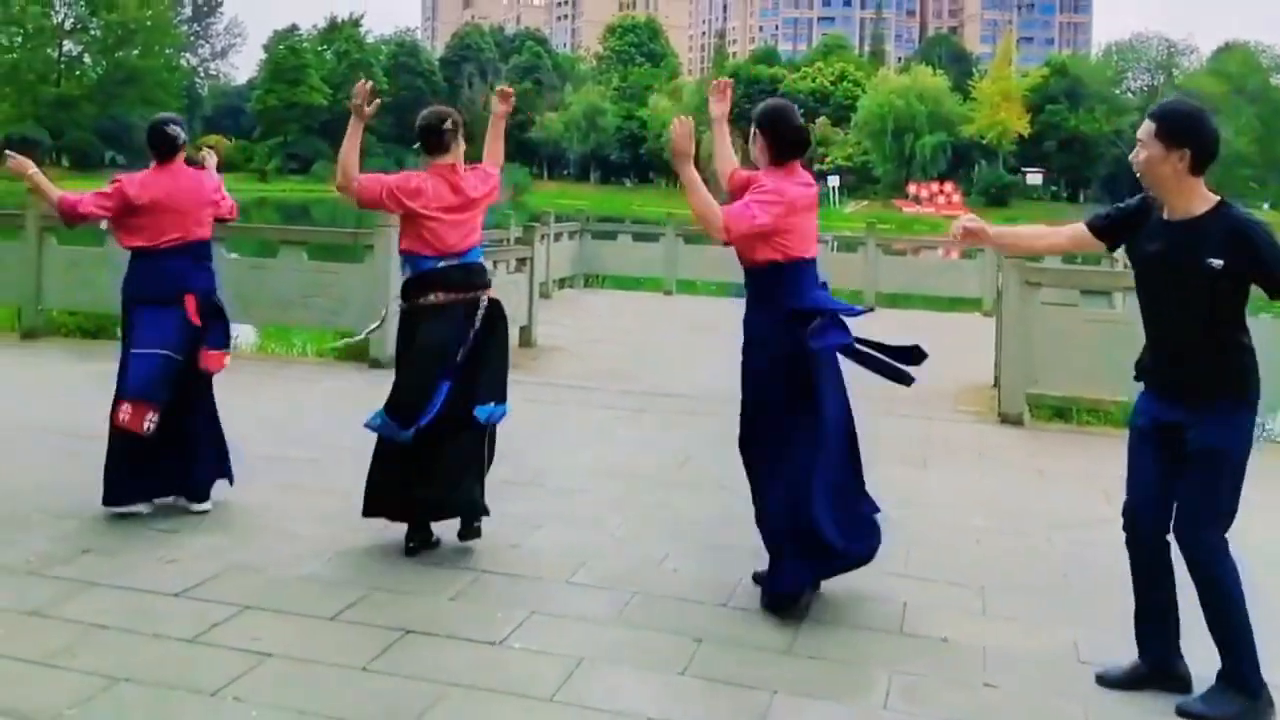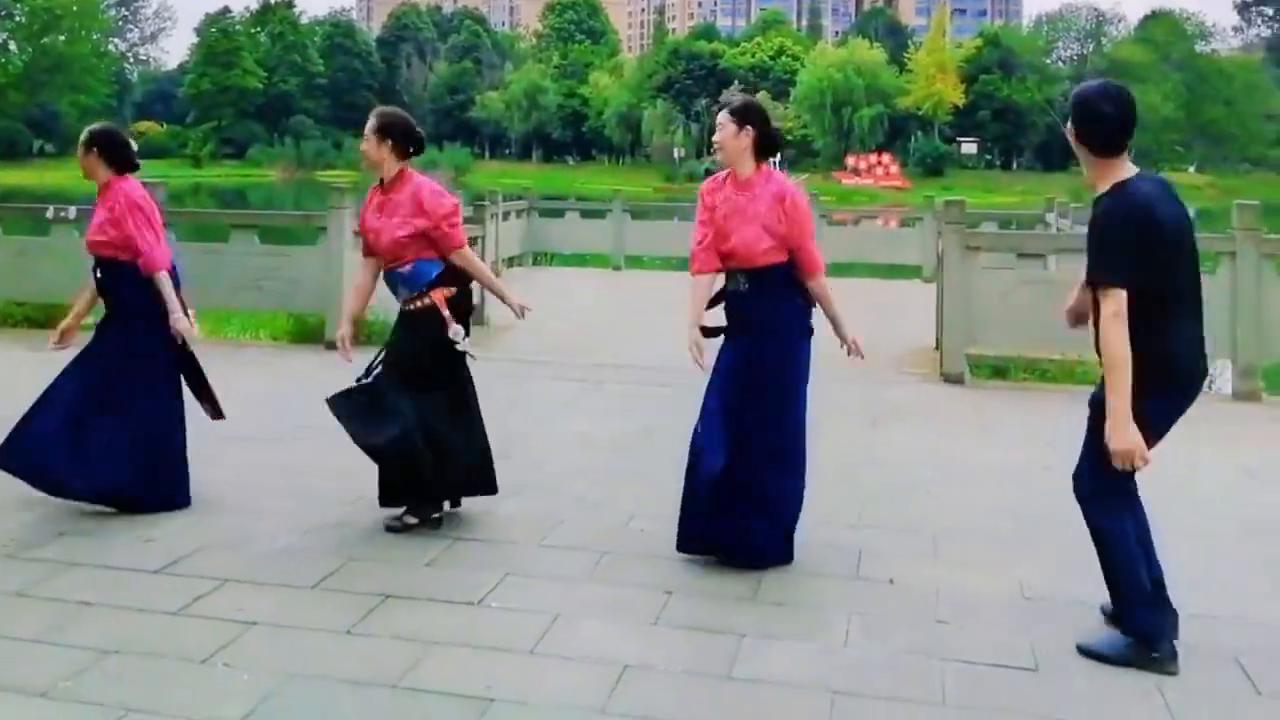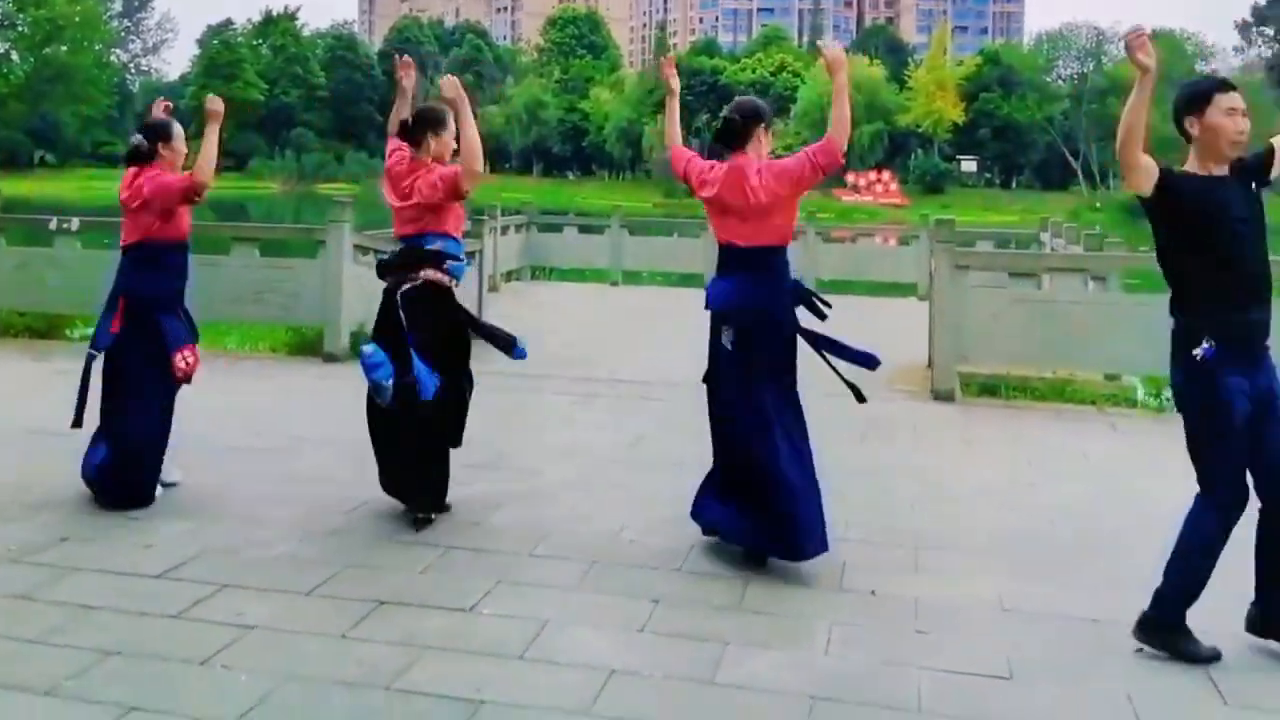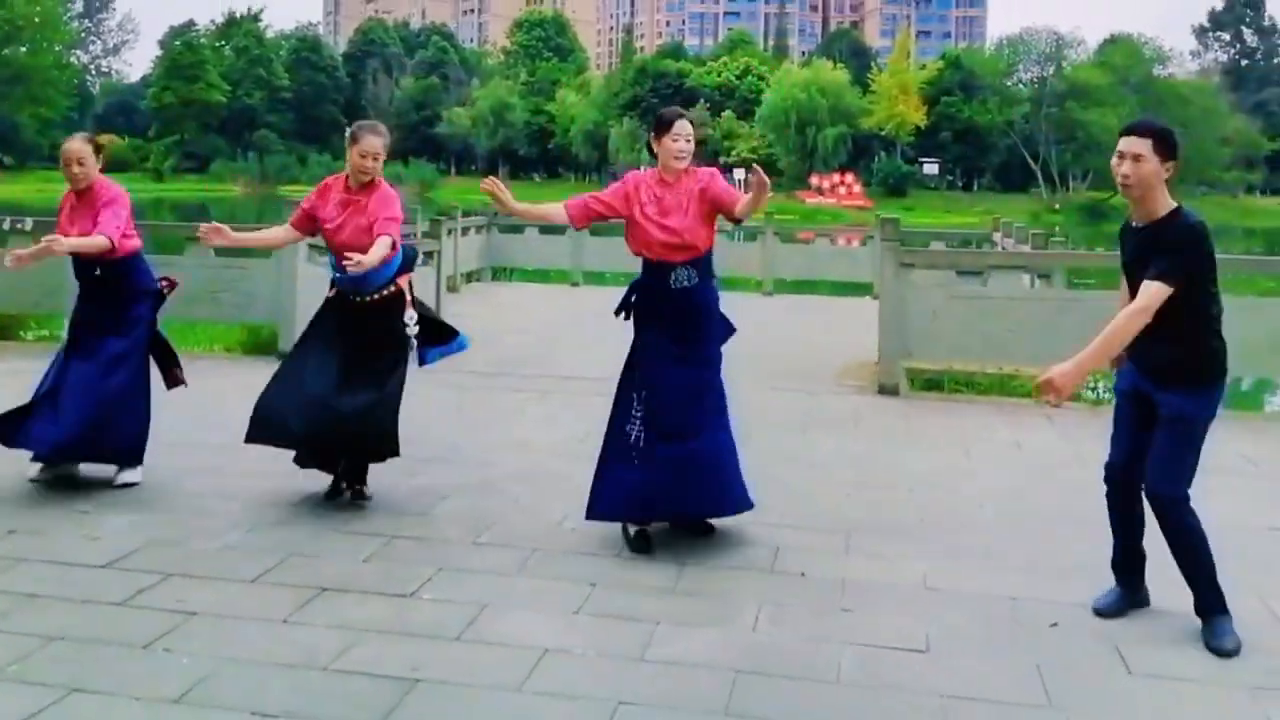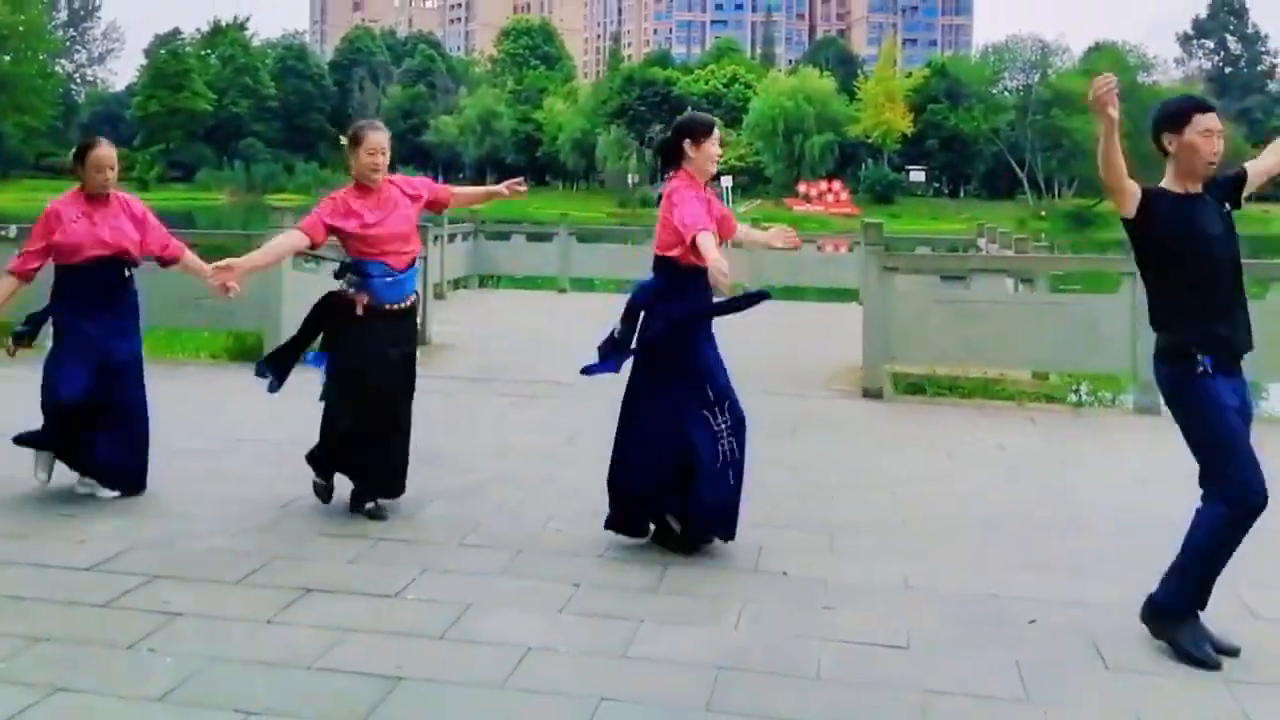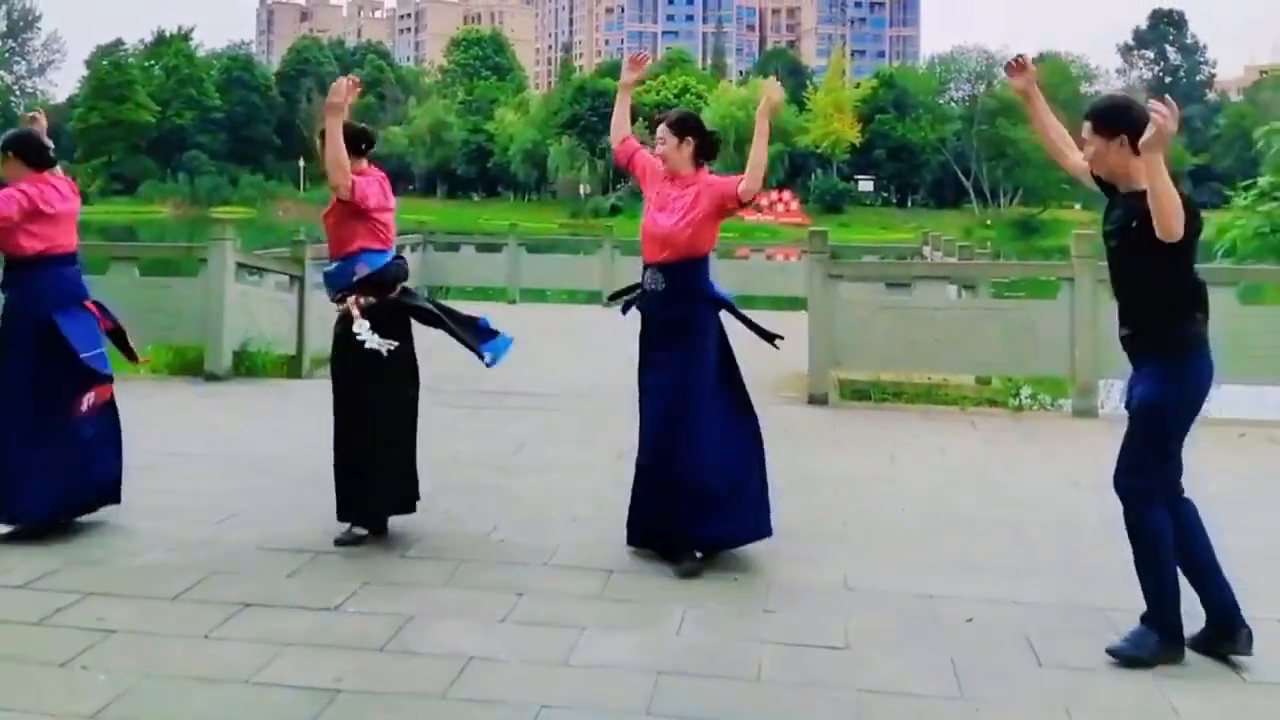
dt=0.7s
person 1, frame 1
right shoulder: (1134, 218)
right elbow: (1060, 239)
right wrist: (991, 234)
left hip: (1220, 406)
right hip: (1160, 397)
left knee: (1200, 536)
right knee: (1143, 523)
right ankle: (1159, 657)
person 1, frame 2
left shoulder: (1119, 213)
right shoulder: (1154, 191)
left elbow: (1115, 318)
left wrist: (1119, 416)
right wrist: (1086, 295)
left hip: (1154, 375)
right hip: (1173, 368)
left knee: (1100, 487)
right knee: (1108, 479)
left ankle: (1148, 637)
right ankle: (1151, 606)
person 1, frame 3
right shoulder: (1170, 192)
right elbow: (1129, 158)
right wrist: (1145, 78)
right hip: (1206, 365)
right knee: (1224, 493)
right ankle: (1162, 621)
person 1, frame 4
left shoulder: (1185, 235)
right shoulder: (1132, 228)
left elbow: (1141, 311)
left wrist: (1079, 368)
right wrist: (1111, 356)
left hip: (1191, 381)
right hip: (1140, 370)
left knee: (1164, 489)
right knee: (1121, 475)
left ankle: (1214, 610)
right ankle: (1130, 583)
person 1, frame 5
left shoulder: (1217, 194)
right shoulder: (1150, 206)
right elbow: (1115, 181)
right wrist: (1108, 122)
left hip: (1223, 369)
right hip: (1192, 368)
left knee: (1226, 493)
left ankle: (1182, 615)
right ankle: (1172, 604)
person 1, frame 6
left shoulder: (1163, 202)
right shoulder: (1126, 193)
left elbow: (1171, 228)
right elbow: (1065, 151)
left wrist: (1158, 153)
right wrist: (1029, 95)
left hip: (1172, 366)
right hip: (1163, 364)
left knee: (1139, 486)
right knee: (1162, 491)
left ankle: (1163, 630)
right ankle: (1224, 622)
person 2, frame 1
left shoulder: (781, 190)
right shoulder: (785, 181)
left elbow: (721, 227)
right elbow: (733, 180)
left wrist: (685, 162)
right wrist: (718, 120)
left hip: (779, 321)
right hip: (805, 318)
left knee: (777, 446)
right knee: (806, 439)
left ankle: (792, 580)
right ankle: (802, 563)
person 2, frame 2
left shoulder: (783, 193)
right shoulder: (712, 191)
left elbow: (810, 269)
right elbow: (703, 263)
left wrist: (840, 327)
right wrist: (693, 325)
left hip: (781, 322)
right hip: (741, 321)
left knee: (770, 432)
right knee: (725, 428)
left ankle: (768, 542)
right ankle: (734, 531)
person 2, frame 3
left shoulder: (709, 176)
right shoulder: (777, 176)
left elbow: (674, 150)
right elbow: (835, 145)
left wrist: (672, 94)
right wrist: (839, 78)
left hip: (733, 302)
right hip: (767, 303)
left knee: (741, 410)
right knee: (768, 417)
left ankle: (731, 519)
right ankle: (776, 531)
person 2, frame 4
left shoulder: (707, 183)
right shoulder: (633, 187)
left elbow: (740, 209)
right elbow: (573, 212)
left wrist: (758, 194)
right wrist: (516, 207)
left hip: (699, 308)
right hip: (656, 309)
left knee: (698, 406)
right knee: (646, 407)
left ankle: (680, 506)
right ankle: (635, 513)
person 2, frame 5
left shoulder: (695, 190)
right shoulder: (683, 193)
left elbow: (727, 226)
right elbow: (695, 227)
left wrist: (767, 236)
right wrist: (711, 257)
left hip: (679, 311)
right hip: (677, 315)
left knee: (666, 414)
right knee: (713, 415)
left ankle: (657, 514)
right ankle: (679, 514)
person 2, frame 6
left shoulder: (710, 190)
right shoulder: (656, 178)
left elbow: (749, 187)
right elbow: (620, 142)
left wrist: (764, 119)
right wrist: (625, 88)
left hip: (690, 319)
right hip: (660, 320)
left knee: (688, 426)
right knee: (661, 425)
left ankle: (697, 537)
right ankle: (672, 530)
person 3, frame 1
left shoulder: (412, 185)
right shoulder: (475, 183)
left elbow: (350, 185)
right elbow: (494, 168)
left wrist: (358, 122)
right wrist: (500, 121)
left hip: (427, 311)
right hip: (473, 307)
left knee: (415, 412)
right knee: (465, 412)
left ankle: (417, 524)
right ankle: (466, 511)
person 3, frame 2
left shoulder: (426, 195)
right shoulder: (374, 201)
left elbow: (460, 255)
right elbow: (369, 266)
left wrist: (503, 296)
right wrist: (348, 321)
left hip: (439, 311)
right hip: (414, 312)
left knee: (420, 404)
right knee: (420, 401)
left ankle: (426, 502)
right ankle: (440, 491)
person 3, frame 3
left shoulder: (400, 168)
right shoulder: (438, 177)
left elbow: (394, 134)
right elbow: (472, 169)
left wrist: (405, 93)
right wrist: (459, 103)
left hip: (410, 290)
right hip: (432, 292)
left knee: (415, 388)
right knee: (438, 390)
left ankle: (416, 490)
right ankle: (423, 498)
person 3, frame 4
left shoulder: (385, 197)
right shoulder: (327, 190)
left elbow: (386, 242)
right elbow: (290, 232)
left wrist: (368, 260)
right wrist: (235, 239)
left hip: (385, 302)
right hip: (343, 299)
left knee: (371, 387)
right knee: (319, 379)
left ankle: (355, 473)
right ankle: (340, 468)
person 3, frame 5
left shoulder: (407, 188)
right shoulder: (339, 204)
left elbow: (449, 196)
right elbow: (296, 238)
left wrist: (494, 192)
right wrist: (245, 264)
left hip: (400, 311)
right hip: (361, 314)
left knee: (391, 401)
right knee: (356, 397)
left ankle: (368, 487)
right ankle: (326, 465)
person 3, frame 6
left shoulder: (362, 188)
right shoulder: (371, 179)
left elbow: (338, 180)
right elbow: (342, 168)
left wrist: (334, 117)
right wrist: (335, 115)
left hip: (369, 311)
right hip: (382, 306)
left knee: (365, 412)
right knee: (387, 407)
left ankle: (369, 515)
right ankle: (381, 505)
person 4, frame 1
left shoulder: (133, 186)
right shoulder: (206, 183)
left elbow: (76, 208)
right elbow: (228, 210)
left hip: (148, 290)
right hip: (193, 291)
left knee: (143, 384)
right knee: (190, 388)
left ankle: (131, 489)
right ankle: (193, 487)
person 4, frame 2
left shoulder: (126, 197)
right shoulder: (111, 197)
left elbow: (153, 257)
right elbow: (106, 270)
left wrist: (174, 309)
right wrist: (74, 317)
left hip: (145, 313)
right hip: (133, 310)
left knee: (137, 400)
right knee: (98, 392)
left ankle: (144, 489)
person 4, frame 3
left shoulder: (138, 177)
right shoulder: (149, 182)
right elbow: (200, 182)
left wrist: (155, 125)
right wrist: (214, 123)
left hip: (148, 293)
right hip: (148, 297)
left knee: (151, 382)
right knee: (143, 387)
left ankle: (124, 469)
right ankle: (125, 483)
person 4, frame 4
left shoulder: (112, 197)
right shoulder: (68, 200)
left elbow: (107, 241)
left wrist: (67, 245)
right wrist: (32, 253)
left hip: (129, 294)
right hip: (93, 295)
left knee: (121, 376)
right knee: (72, 369)
left ankle: (129, 459)
right ankle: (61, 452)
person 4, frame 5
left shoulder: (131, 208)
right shoulder: (58, 210)
left elbow: (169, 247)
left wrist: (210, 273)
left hip: (119, 312)
right hip: (74, 312)
left knee: (121, 393)
right knee: (70, 389)
left ankle: (102, 472)
right ankle: (54, 444)
person 4, frame 6
right shoulder: (64, 190)
right wrist: (42, 133)
left hip: (35, 301)
right hip: (71, 299)
right knee: (80, 399)
right ankle: (77, 492)
